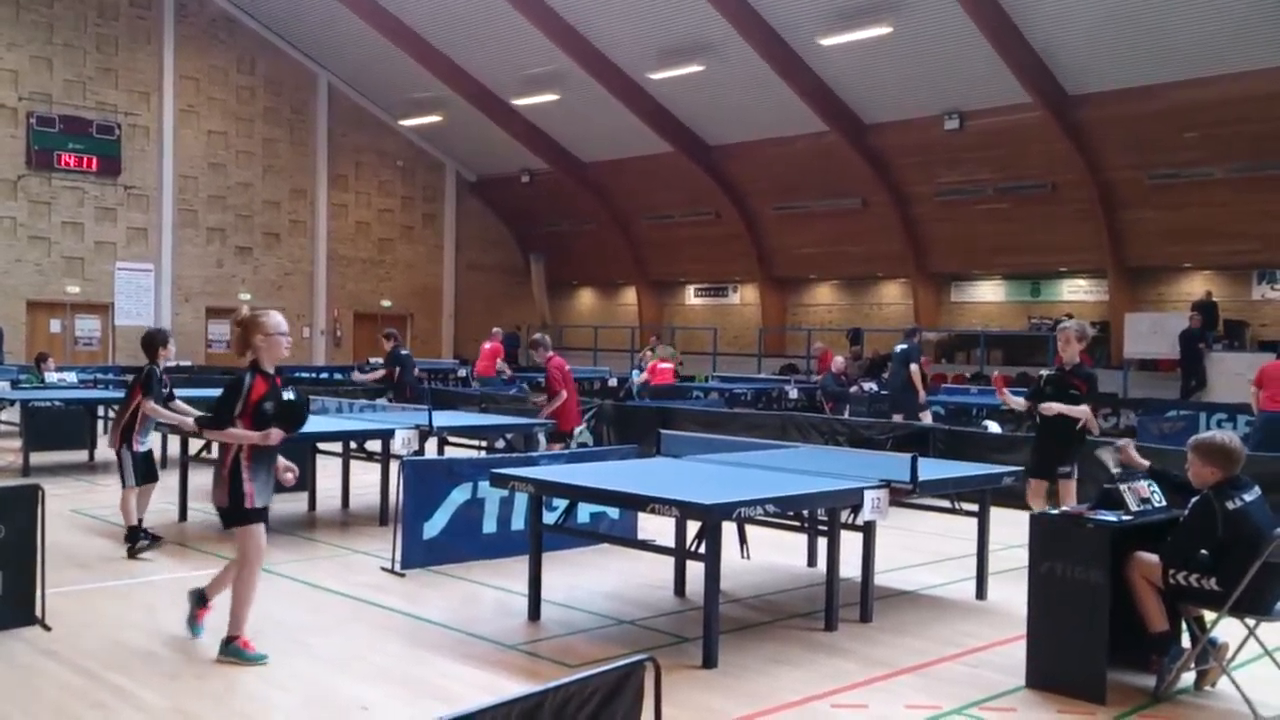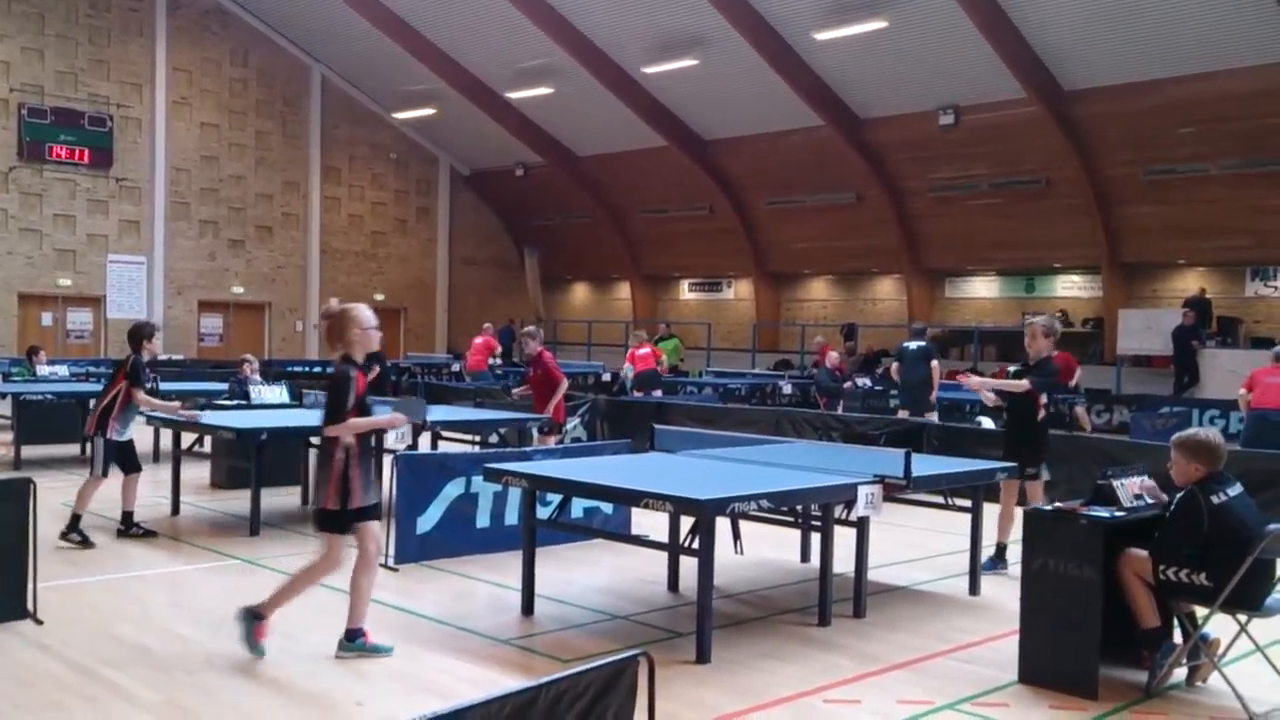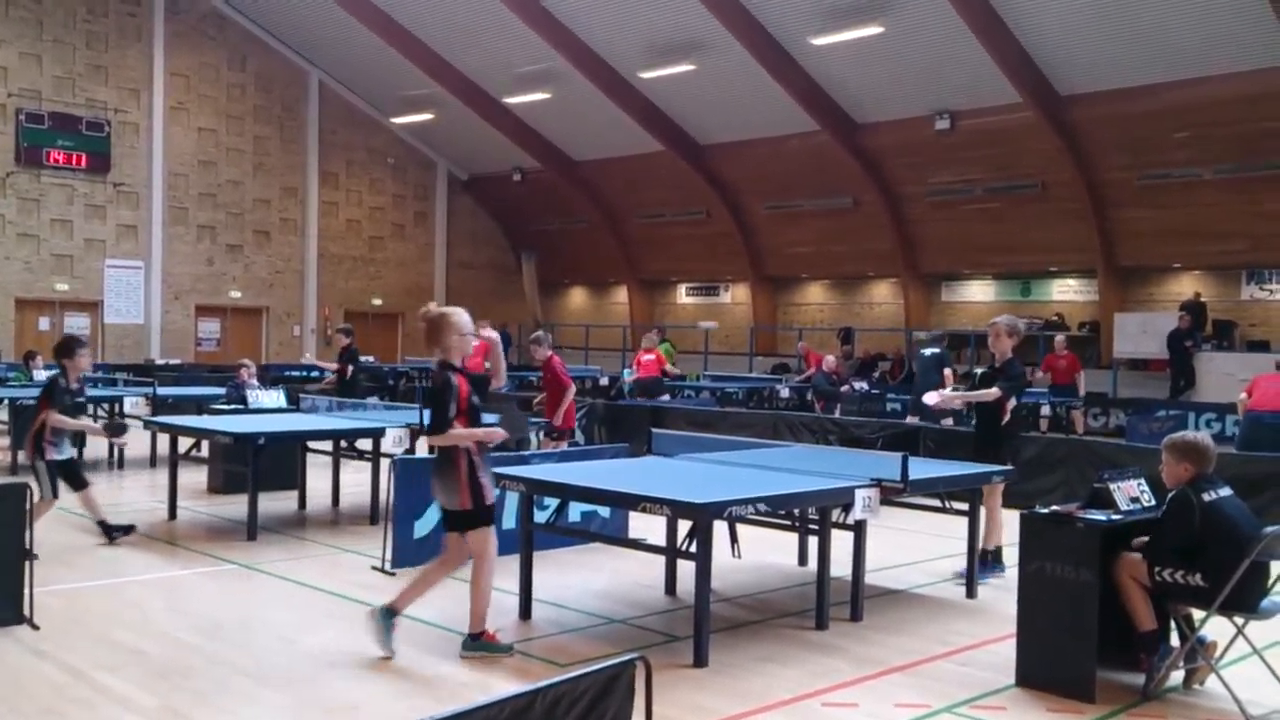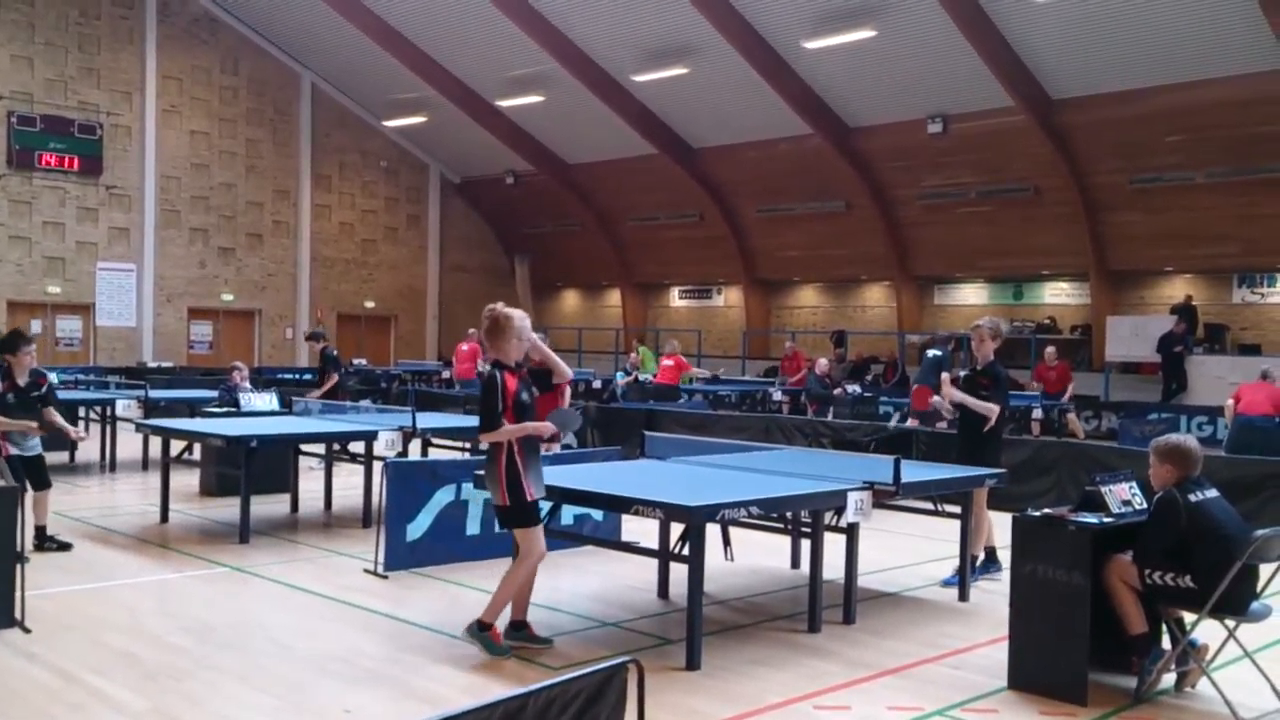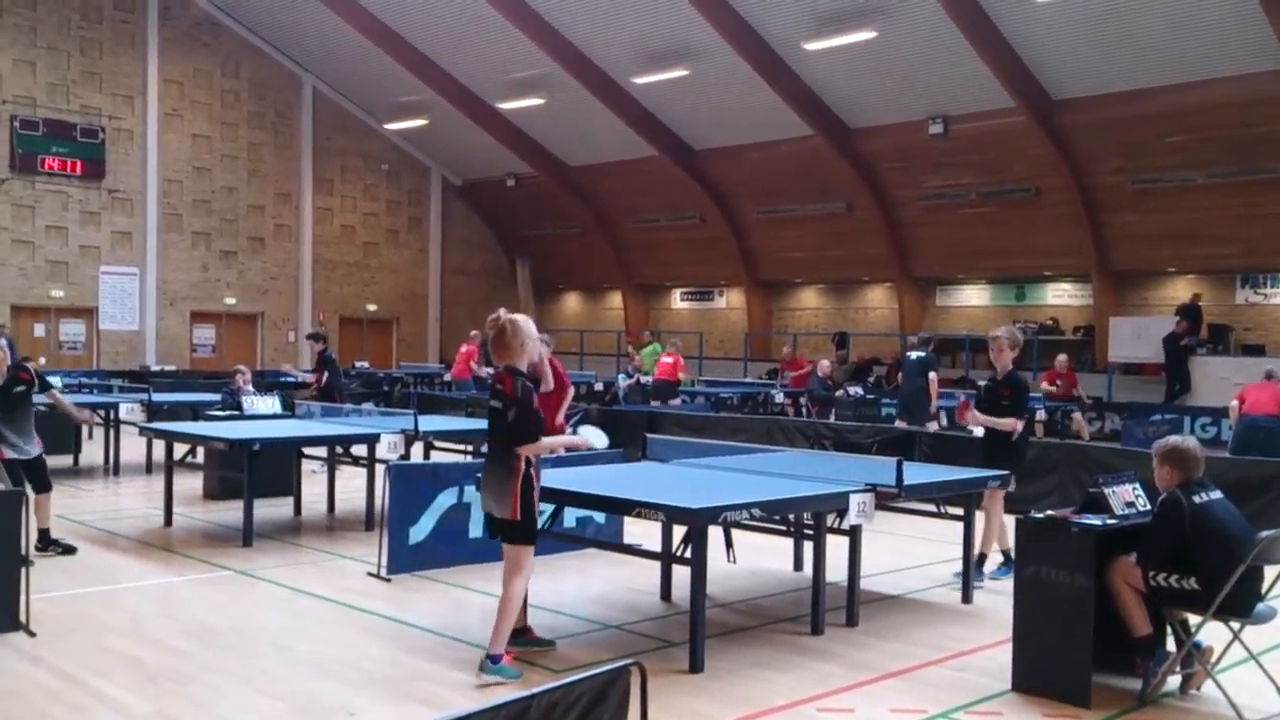
dt=0.5s
person 1, frame 1
left shoulder: (273, 382)
right shoulder: (244, 382)
right elbow: (211, 429)
left wrist: (277, 460)
right wrist: (258, 437)
left hip: (259, 480)
right hip: (237, 479)
left knee: (248, 555)
right knee: (254, 554)
left ankle: (203, 597)
right ankle: (234, 640)
person 1, frame 2
left shoulder: (355, 373)
right shoulder: (343, 376)
right elbow: (333, 427)
right wrist: (383, 422)
left hip: (357, 478)
right hip: (340, 478)
left knee: (372, 550)
right knee: (330, 561)
left ankle: (355, 635)
right ankle: (258, 614)
person 1, frame 3
left shoulder: (459, 377)
right shoulder: (446, 381)
left elbow: (497, 383)
right elbow: (436, 436)
left wrist: (496, 346)
right wrist: (484, 434)
left hip: (459, 477)
right hip: (464, 478)
left knee: (453, 557)
right knee: (486, 554)
left ankle: (390, 611)
right ankle: (477, 635)
person 1, frame 4
left shoulder: (521, 374)
right shoulder: (495, 379)
left elbow: (564, 375)
right elbow: (486, 433)
left wrist: (538, 347)
right wrist: (531, 428)
left hip: (526, 473)
right hip: (509, 476)
left knee: (529, 551)
right knee: (534, 552)
left ankle: (517, 625)
right ankle: (484, 624)
person 1, frame 5
left shoulder: (501, 381)
right shoulder: (522, 388)
right elbow: (528, 445)
left wrist: (542, 360)
right wrist: (566, 440)
left hip: (493, 484)
right hip: (515, 486)
left knee: (514, 564)
right knee: (519, 571)
left ankle: (519, 630)
right ankle: (494, 658)
person 2, frame 1
left shoulder: (1208, 504)
right shoulder: (1246, 487)
left elbow: (1171, 555)
right elbow: (1183, 485)
right wrist: (1141, 464)
left hip: (1239, 591)
left knee: (1137, 564)
right knee: (1180, 569)
left ankle: (1169, 653)
right ankle: (1204, 646)
person 2, frame 2
left shoulder: (1193, 498)
right shoulder: (1229, 485)
left elbow: (1160, 552)
right wrist: (1163, 499)
left hip: (1230, 586)
right hip: (1254, 583)
left knee: (1128, 561)
right knee: (1170, 567)
left ankle: (1160, 650)
right ankle: (1196, 642)
person 2, frame 3
left shoulder: (1183, 497)
right shoulder: (1219, 489)
left elbow: (1156, 554)
left wrist: (1147, 545)
right wrist: (1155, 541)
left hip: (1225, 587)
right hip: (1250, 584)
left knee: (1125, 565)
right knee: (1165, 571)
left ankle: (1157, 653)
right ankle: (1193, 646)
person 2, frame 4
left shoulder: (1170, 499)
right shoulder: (1207, 491)
left elbow: (1144, 556)
left wrist: (1129, 557)
right wrist: (1138, 557)
left hip: (1214, 589)
right hip: (1239, 587)
left knee: (1114, 568)
right knee: (1157, 572)
left ankle: (1148, 656)
right ankle: (1185, 649)
person 2, frame 5
left shoulder: (1174, 500)
right shoulder: (1211, 492)
left elbow: (1148, 557)
left wrist: (1133, 558)
right wrist: (1140, 559)
left hip: (1219, 592)
right hip: (1244, 589)
left knee: (1119, 570)
right knee: (1160, 575)
left ankle: (1153, 658)
right ankle: (1189, 651)
person 3, frame 1
left shoulder: (1087, 377)
right shoulder: (1047, 376)
left elbow: (1086, 411)
right elbow: (1026, 404)
left wrist: (1060, 407)
right wrist: (1009, 399)
left hip: (1069, 444)
right hip: (1043, 442)
left knee: (1067, 500)
right knee: (1034, 496)
person 3, frame 2
left shoulder: (1049, 370)
right shoulder: (1017, 368)
left elbow: (1022, 386)
right elbow: (995, 400)
left wrist: (985, 381)
right wrist: (981, 390)
left hip: (1034, 442)
right hip: (1012, 440)
left knee: (1036, 501)
right knee: (1006, 498)
right ankle: (999, 555)
person 3, frame 3
left shoulder: (1015, 371)
right shoulder: (984, 371)
left elbow: (993, 394)
right elbow: (968, 401)
left wrist: (956, 395)
right wrist: (951, 400)
left hip: (1002, 444)
right hip: (982, 441)
left knee: (992, 501)
right knee: (990, 502)
left ankle: (983, 560)
right ankle: (996, 559)
person 3, frame 4
left shoulder: (999, 376)
right shoulder: (967, 375)
left elbow: (994, 411)
right elbow: (955, 411)
left wrist: (962, 397)
left hip: (986, 449)
right hip: (966, 447)
left knee: (977, 505)
right knee: (977, 505)
left ankle: (969, 566)
right ankle: (990, 560)
person 3, frame 5
left shoulder: (1019, 384)
right shoulder: (988, 384)
left elbow: (1015, 423)
left wrist: (983, 420)
right wrist: (971, 418)
left hip: (1009, 454)
right hip: (990, 451)
left knee: (991, 505)
right knee: (993, 507)
left ankle: (978, 566)
right ankle: (1008, 560)
person 4, frame 1
left shoulder: (161, 377)
right shoulder: (150, 373)
left elbow: (174, 403)
right elbow: (148, 407)
left wrist: (201, 416)
right wrist: (181, 421)
left hip: (142, 437)
right hip: (128, 437)
left knee: (150, 482)
right knee: (132, 487)
left ankle: (136, 530)
right ankle: (134, 540)
person 4, frame 2
left shoulder: (141, 366)
right shoulder: (135, 363)
left elbow: (150, 402)
right elbow: (139, 398)
left wrist: (181, 412)
right wrist: (174, 406)
left hip: (121, 428)
right hip: (105, 426)
left knee: (133, 473)
right knee: (98, 476)
left ankle: (127, 524)
right ankle: (72, 528)
person 4, frame 3
left shoulder: (79, 386)
right shoulder: (56, 384)
left elbow: (78, 421)
right elbow: (52, 418)
left wrist: (107, 435)
right wrist: (88, 427)
left hip: (63, 447)
right hip: (43, 447)
left knee: (83, 488)
right knee: (49, 499)
left ankle: (107, 529)
person 4, frame 4
left shoulder: (40, 378)
left elbow: (48, 411)
left wrist: (68, 428)
right wrist: (22, 425)
left hip: (31, 444)
left knee: (43, 488)
left ankle: (41, 537)
person 4, frame 5
left shoulder: (25, 372)
left elbow: (51, 393)
left wrist: (75, 412)
left hip: (30, 444)
left knee: (44, 490)
left ankle: (44, 540)
